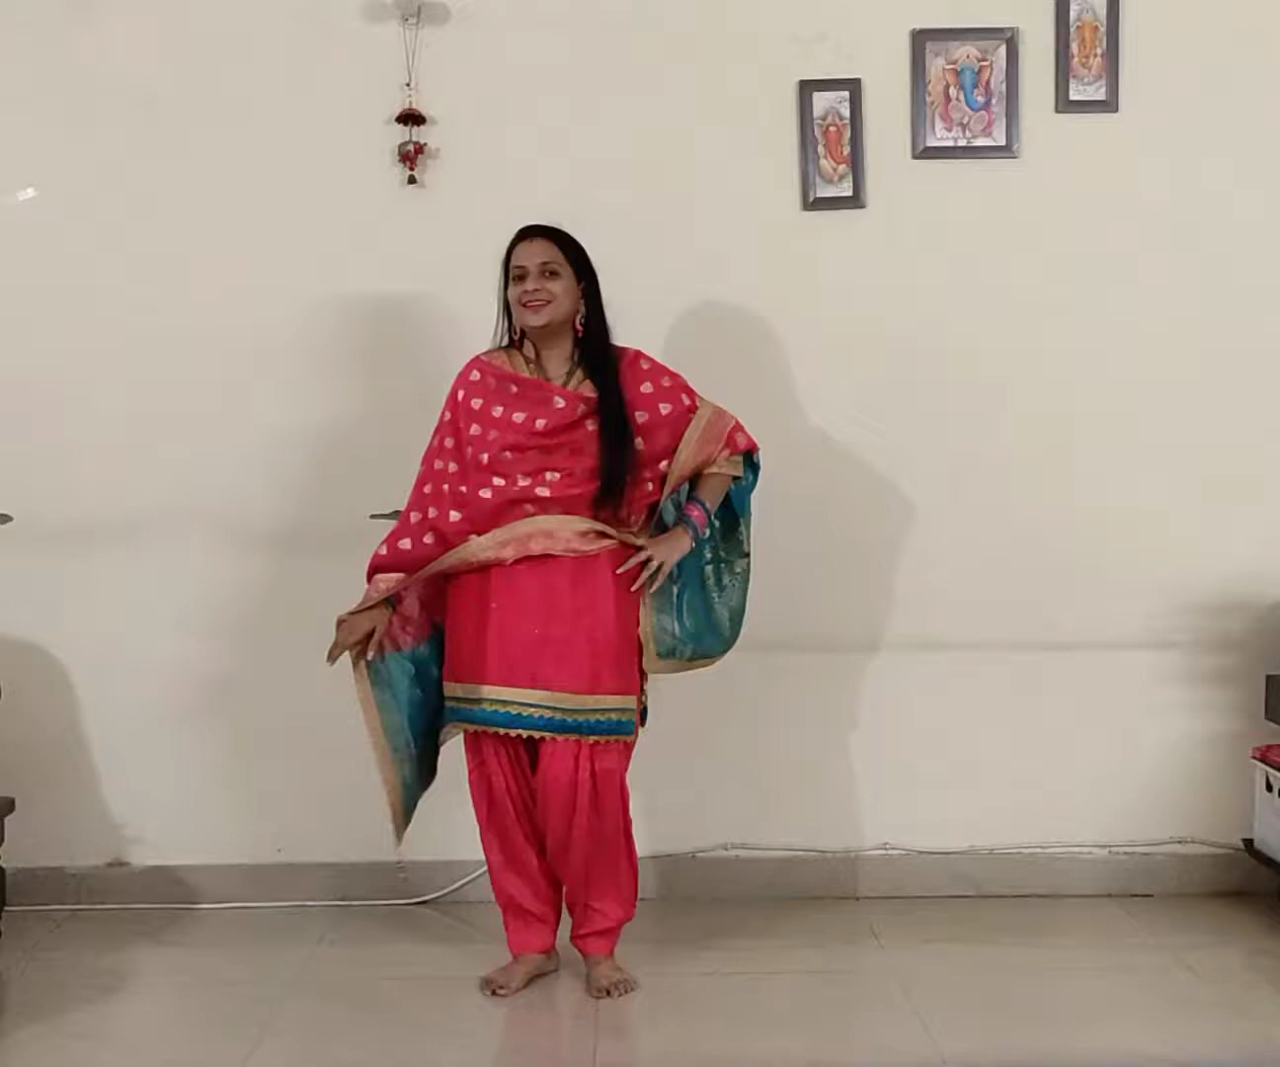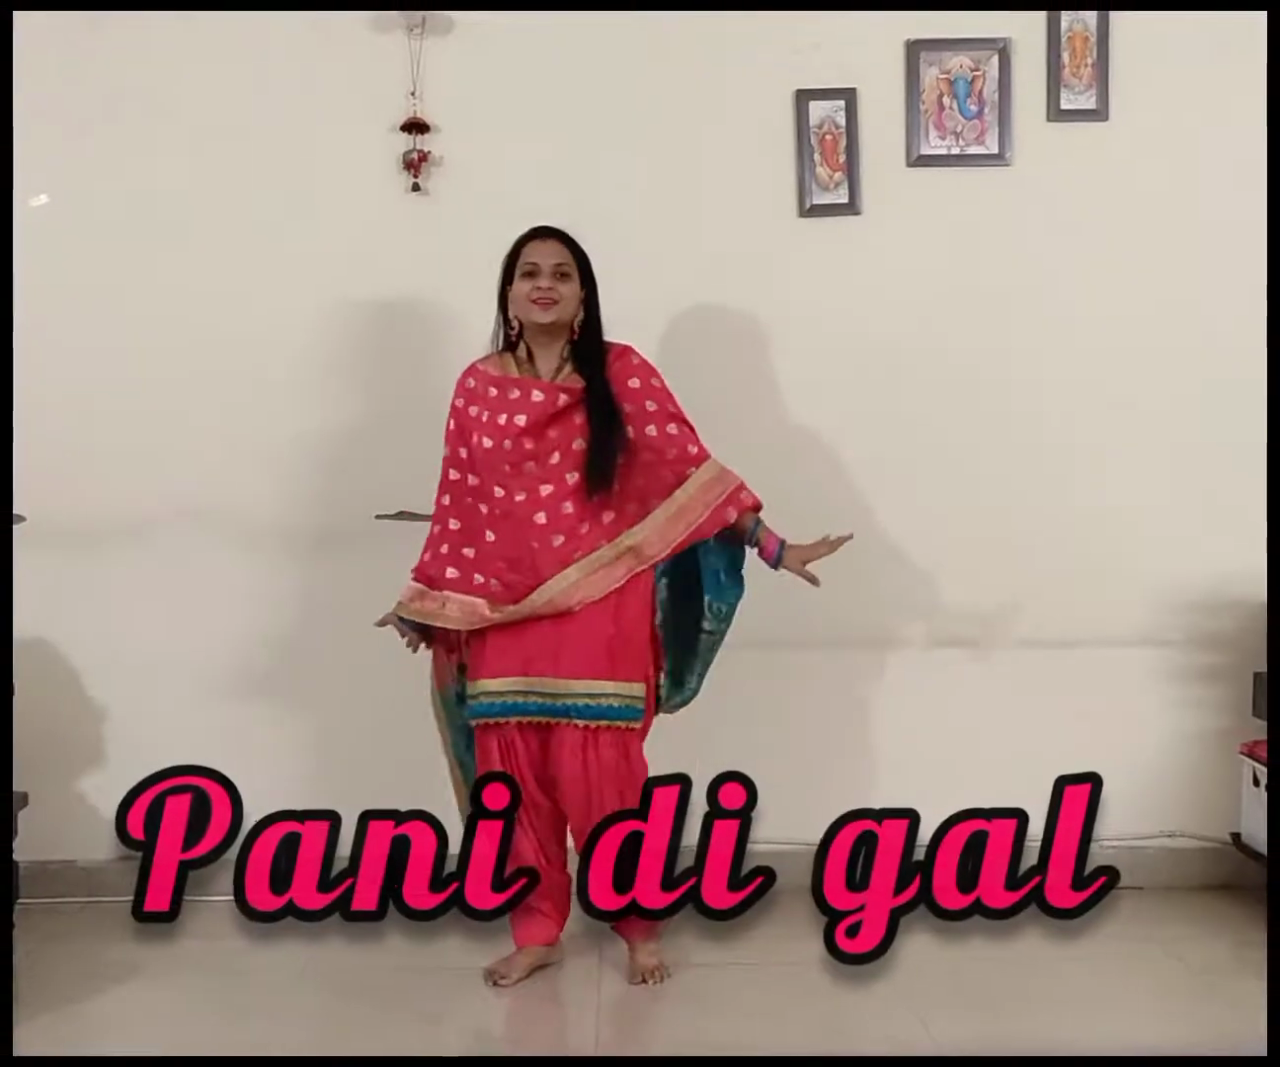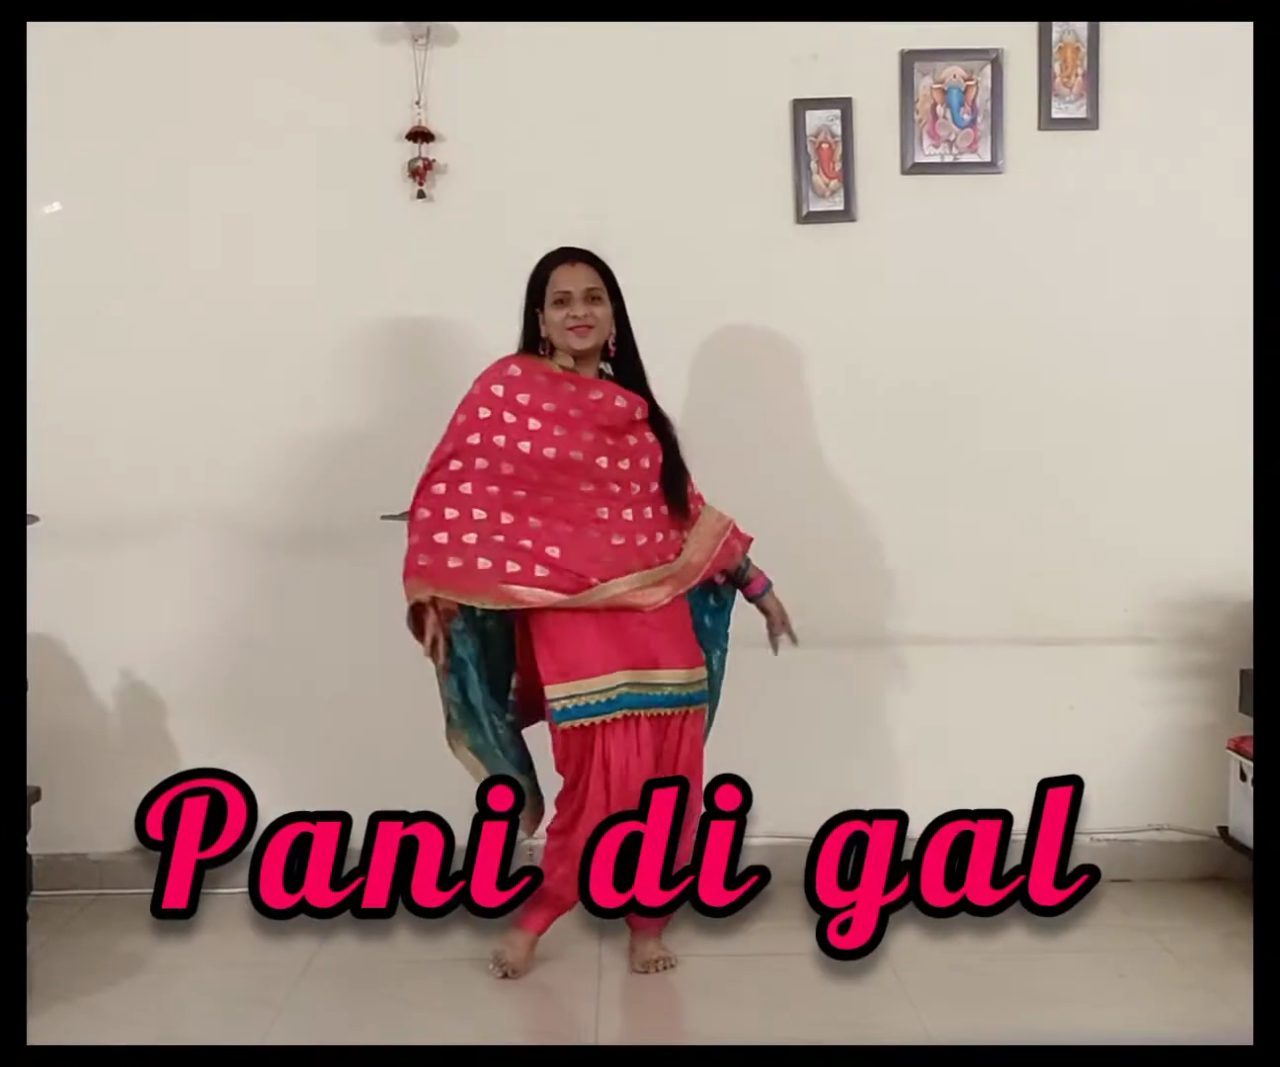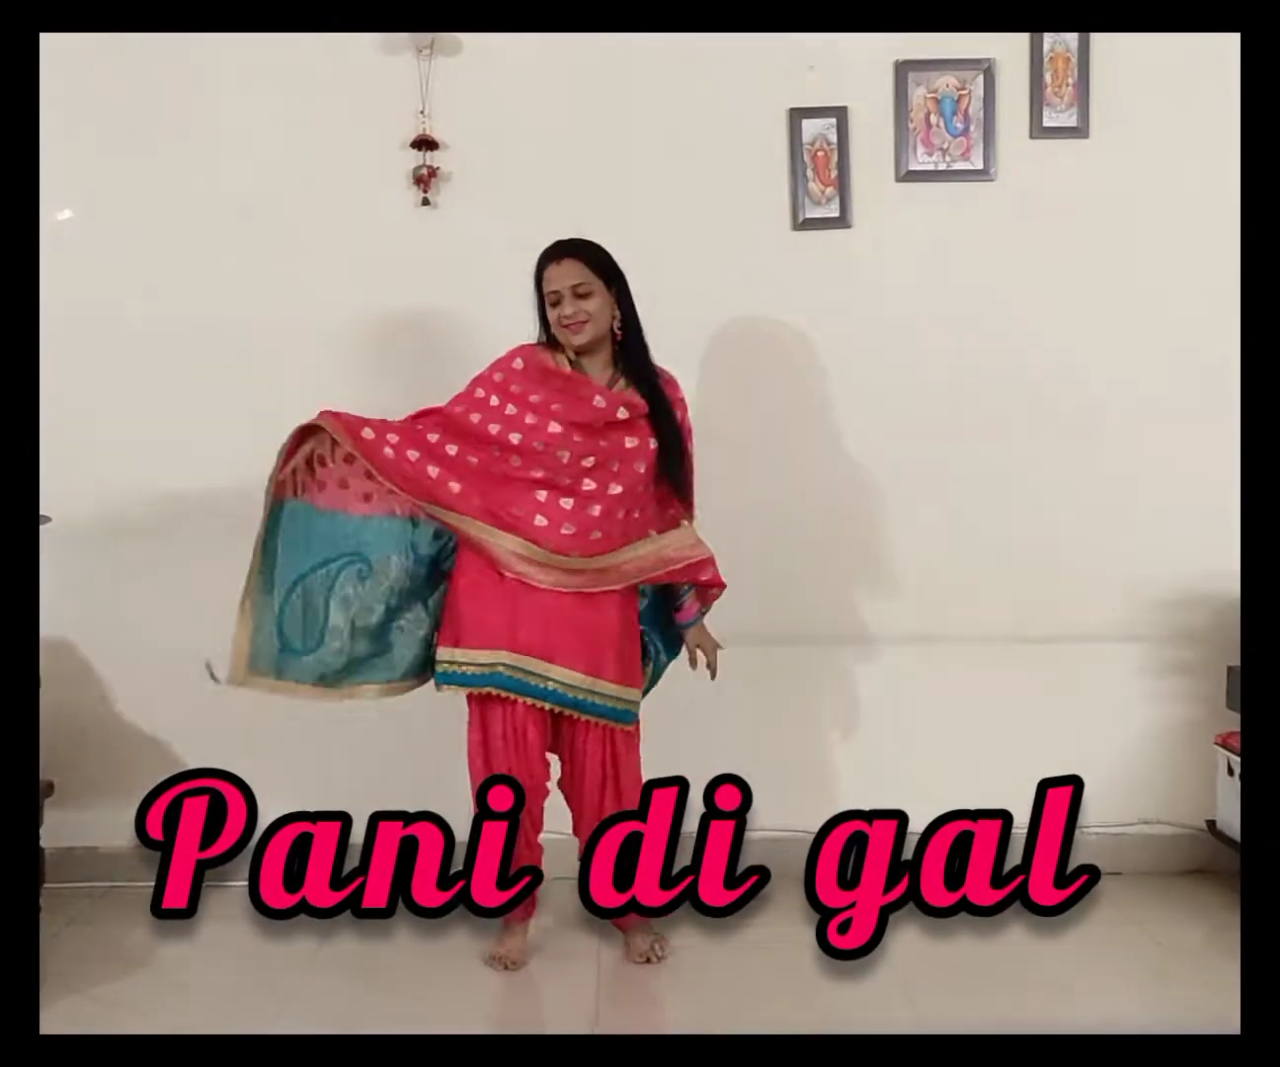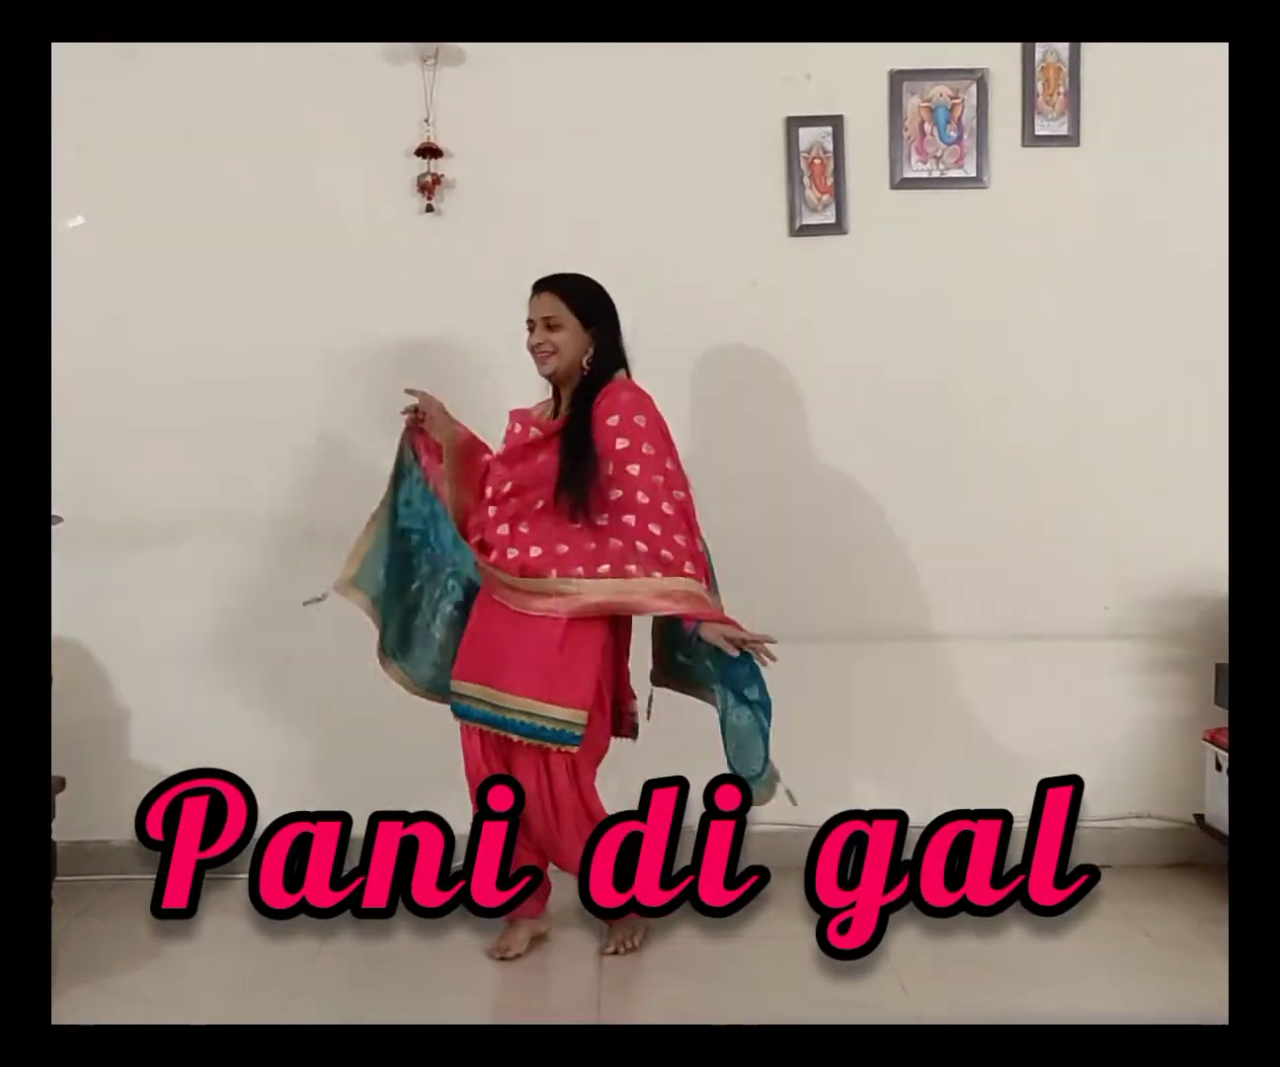
dt=0.5s
person 1, frame 1
left shoulder: (632, 376)
right shoulder: (479, 380)
left elbow: (723, 443)
right elbow: (438, 498)
left wrist: (685, 531)
right wrist: (384, 599)
left hip: (590, 607)
right hip: (492, 607)
left knee: (583, 777)
right knee: (502, 781)
left ankle: (598, 940)
right ankle: (531, 941)
person 1, frame 2
left shoulder: (622, 373)
right shoulder: (477, 386)
left elbow: (689, 474)
right elbow: (459, 503)
left wrist: (775, 547)
right wrist: (426, 602)
left hip: (604, 608)
right hip: (510, 616)
left knee: (600, 775)
right knee: (512, 774)
left ankle: (639, 922)
right ankle: (537, 932)
person 1, frame 3
left shoulder: (635, 400)
right shoulder: (509, 384)
left elbow: (683, 507)
right elbow: (453, 491)
left wrist: (757, 585)
right wrist: (434, 591)
left hip: (659, 609)
right hip: (573, 612)
left knee: (671, 773)
right knee: (611, 773)
left ankle: (644, 915)
right ankle: (534, 910)
person 1, frame 4
left shoulder: (657, 395)
right shoulder: (519, 374)
left elbow: (668, 514)
right elbow: (438, 440)
left wrist: (690, 614)
right wrist: (340, 439)
left hip: (598, 605)
right hip: (504, 591)
left knee: (606, 765)
right knee: (505, 760)
left ankle: (631, 909)
right ankle: (513, 912)
person 1, frame 5
left shoulder: (623, 407)
right shoulder: (537, 419)
left elbow: (658, 516)
left wrist: (699, 613)
right wrist: (445, 437)
left hip: (573, 626)
right hip: (499, 618)
left knee: (554, 779)
right knee: (492, 770)
right ankle: (528, 906)
